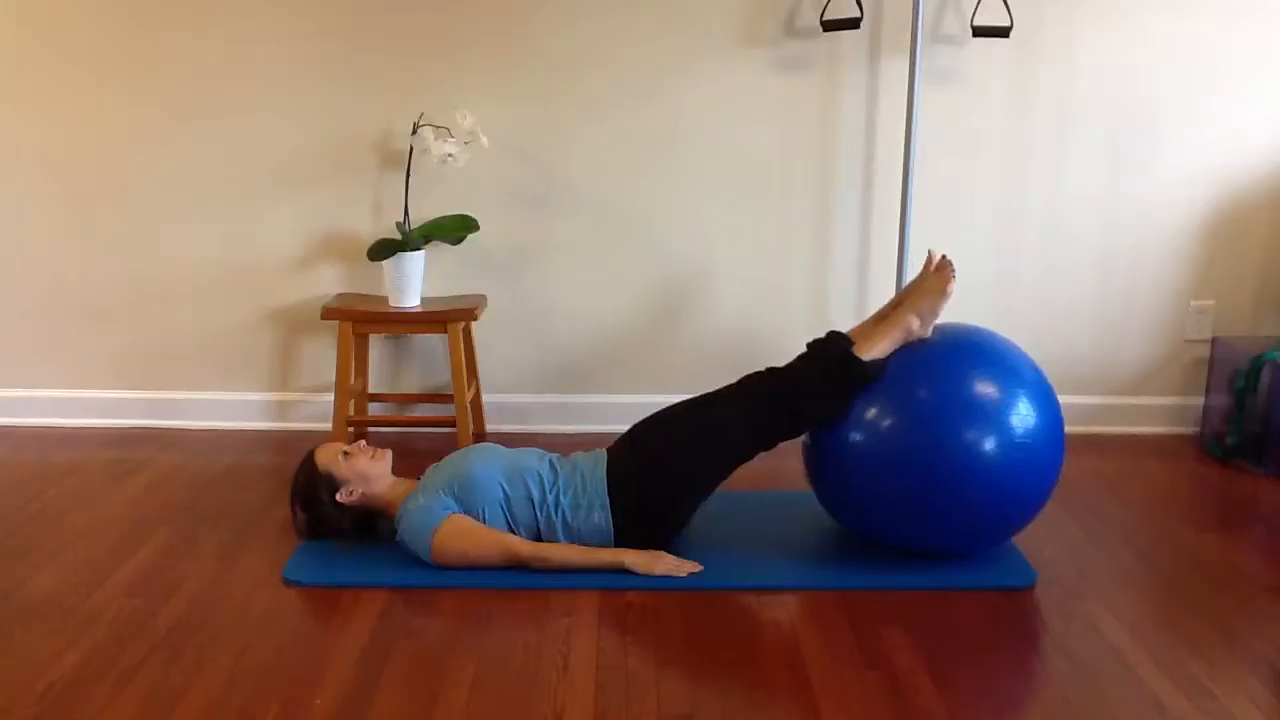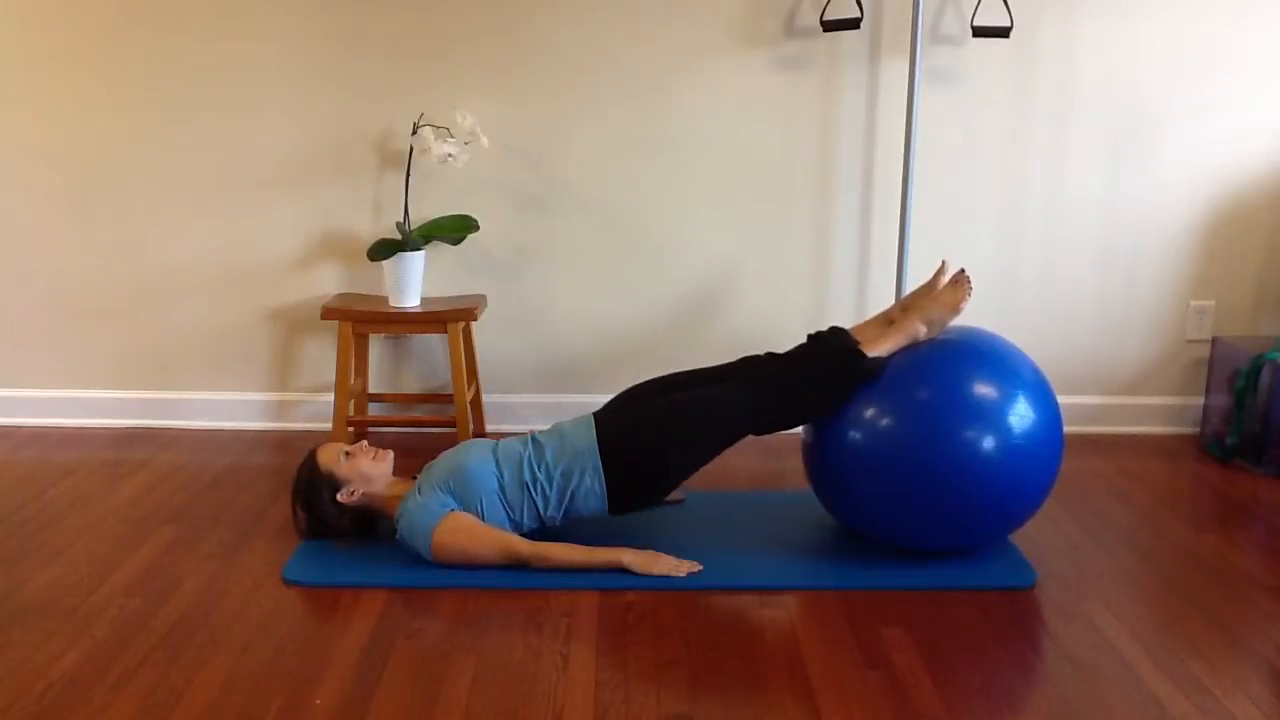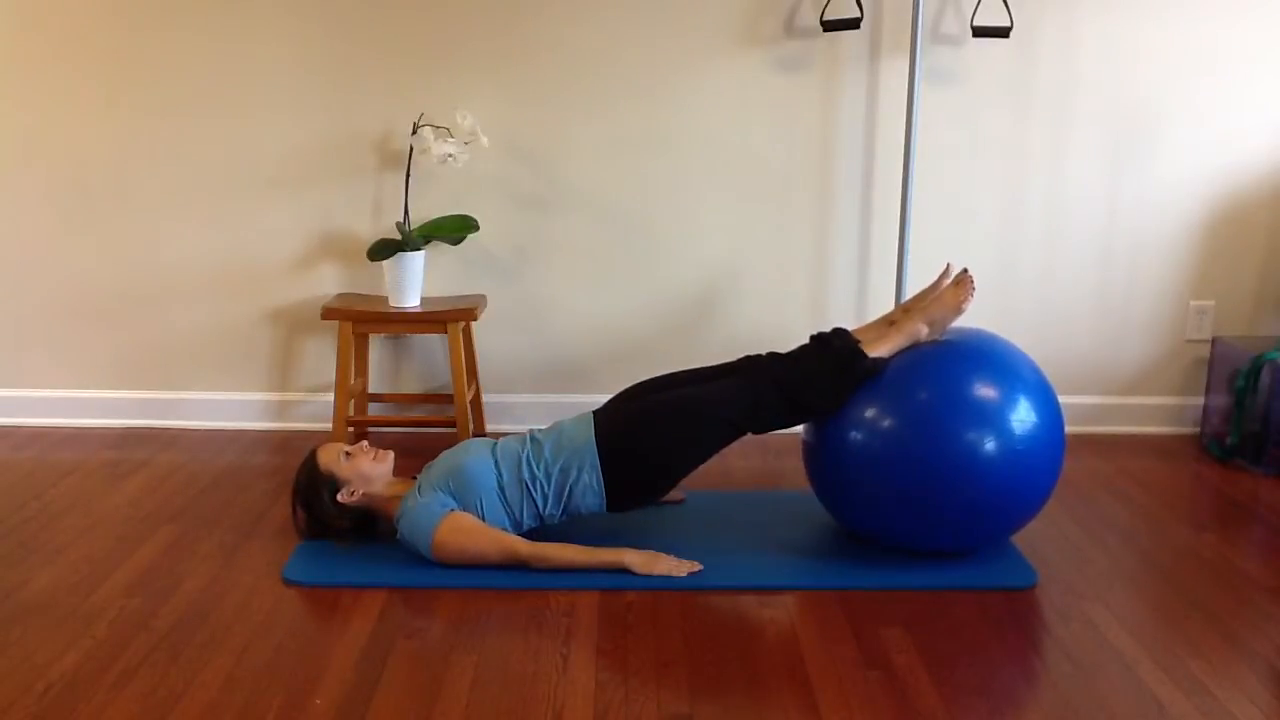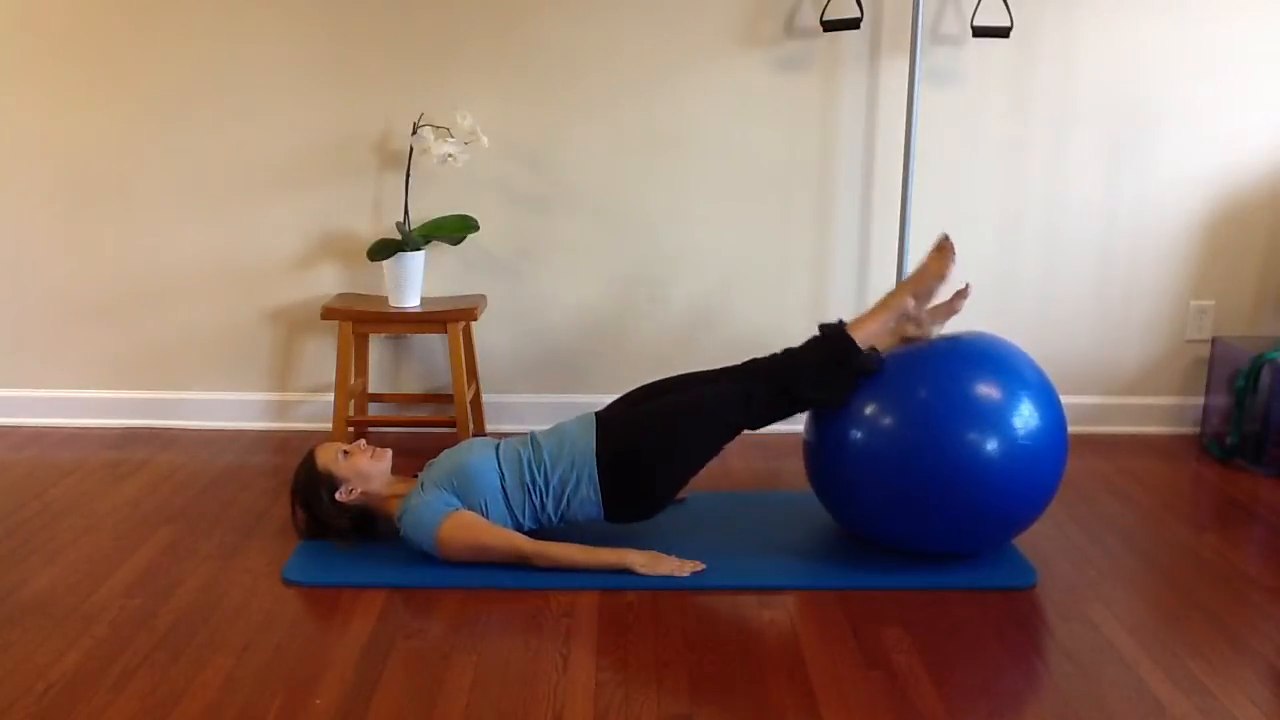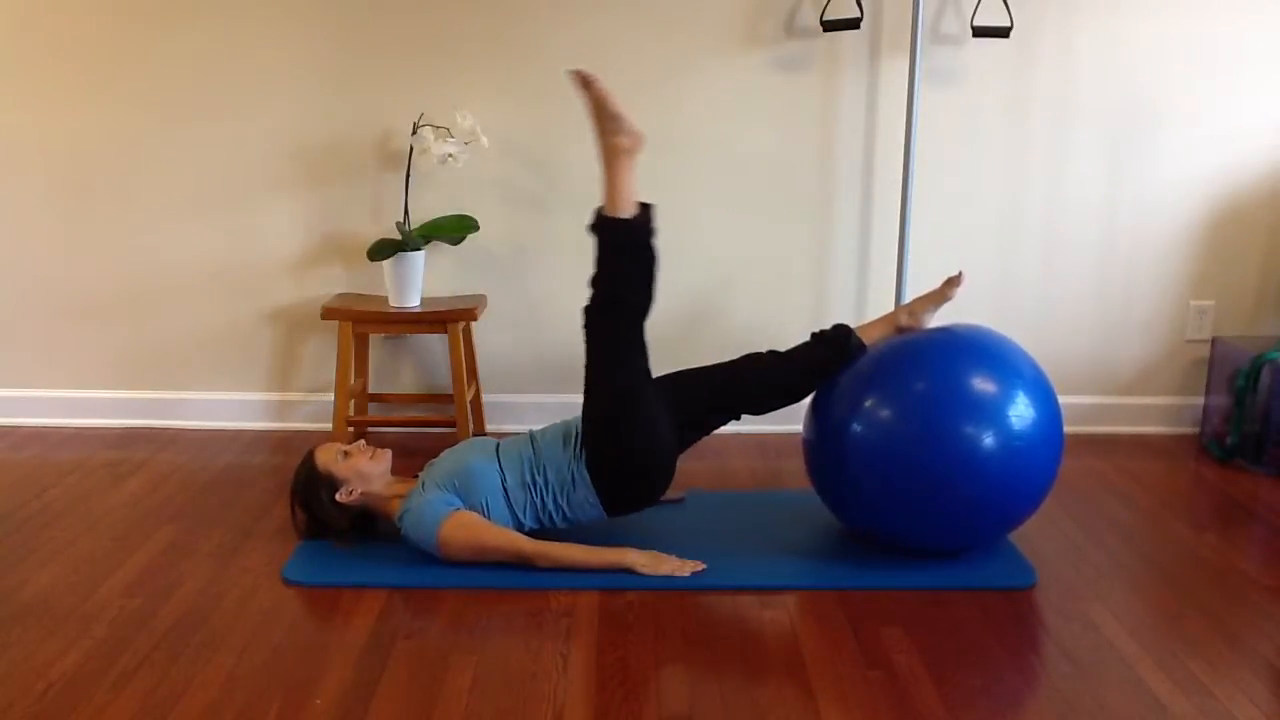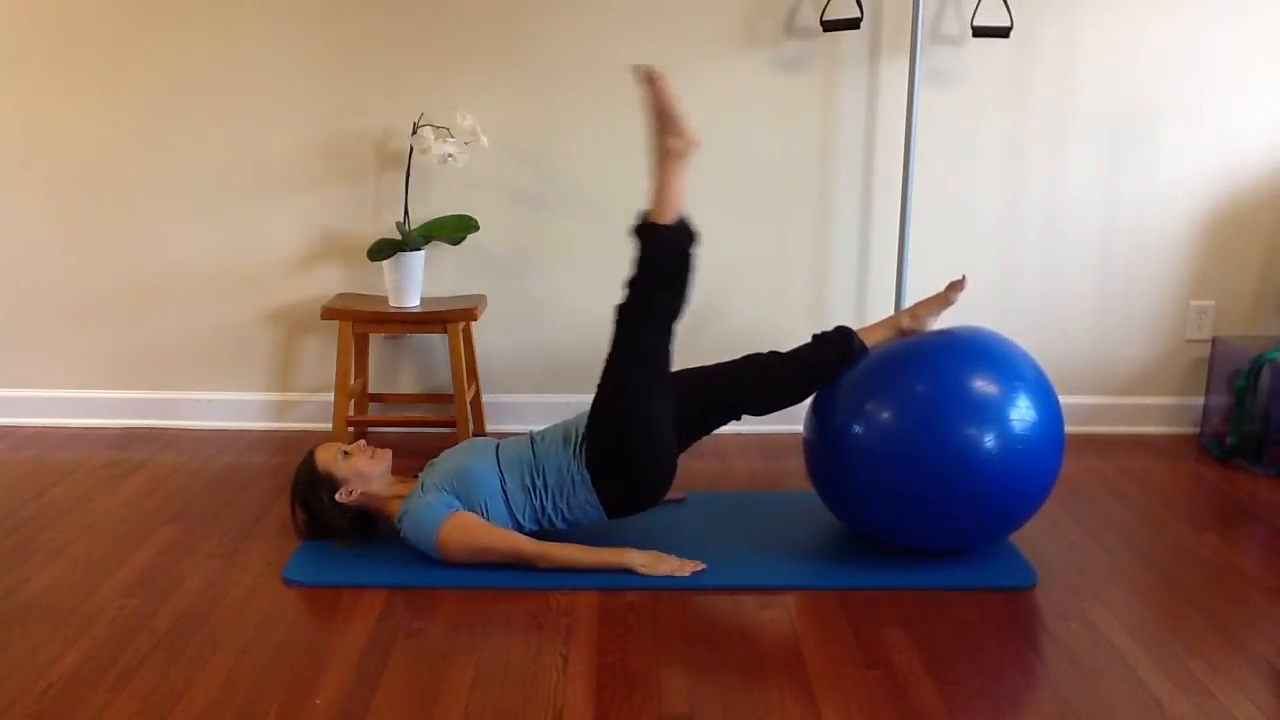
dt=0.7s
person 1, frame 1
left shoulder: (429, 486)
right shoulder: (418, 526)
right elbow: (524, 553)
right wrist: (628, 557)
left hip: (606, 470)
right hip: (621, 510)
left knee: (752, 396)
right knee: (758, 412)
left ankle: (891, 324)
right ankle: (897, 331)
person 1, frame 2
left shoulder: (426, 486)
right shoulder: (417, 525)
right elbow: (522, 554)
right wrist: (627, 557)
left hip: (602, 438)
right hip: (610, 468)
left knee: (754, 374)
right knee: (756, 401)
left ankle: (896, 324)
right ankle: (906, 332)
person 1, frame 3
left shoulder: (427, 484)
right shoulder: (418, 524)
right elbow: (522, 553)
right wrist: (627, 557)
left hip: (600, 435)
right hip: (608, 467)
left knee: (757, 373)
right knee: (757, 399)
left ankle: (899, 324)
right ankle: (910, 332)
person 1, frame 4
left shoulder: (426, 481)
right shoulder: (416, 520)
right elbow: (524, 551)
left wrist: (663, 478)
right wrist: (629, 560)
left hip: (602, 439)
right hip: (615, 478)
left knee: (748, 389)
right knee: (744, 395)
left ankle: (895, 331)
right ankle: (894, 316)
person 1, frame 5
left shoulder: (426, 485)
right shoulder: (419, 521)
right elbow: (528, 553)
left wrist: (641, 479)
right wrist: (631, 559)
left hip: (597, 456)
right hip: (612, 475)
left knee: (750, 381)
right knee: (614, 323)
left ankle: (892, 325)
person 1, frame 6
left shoulder: (426, 485)
right shoulder: (418, 523)
right elbow: (527, 553)
left wrist: (646, 473)
right wrist: (630, 558)
left hip: (601, 458)
right hip: (613, 478)
left knee: (748, 381)
right knee: (644, 323)
left ankle: (897, 327)
